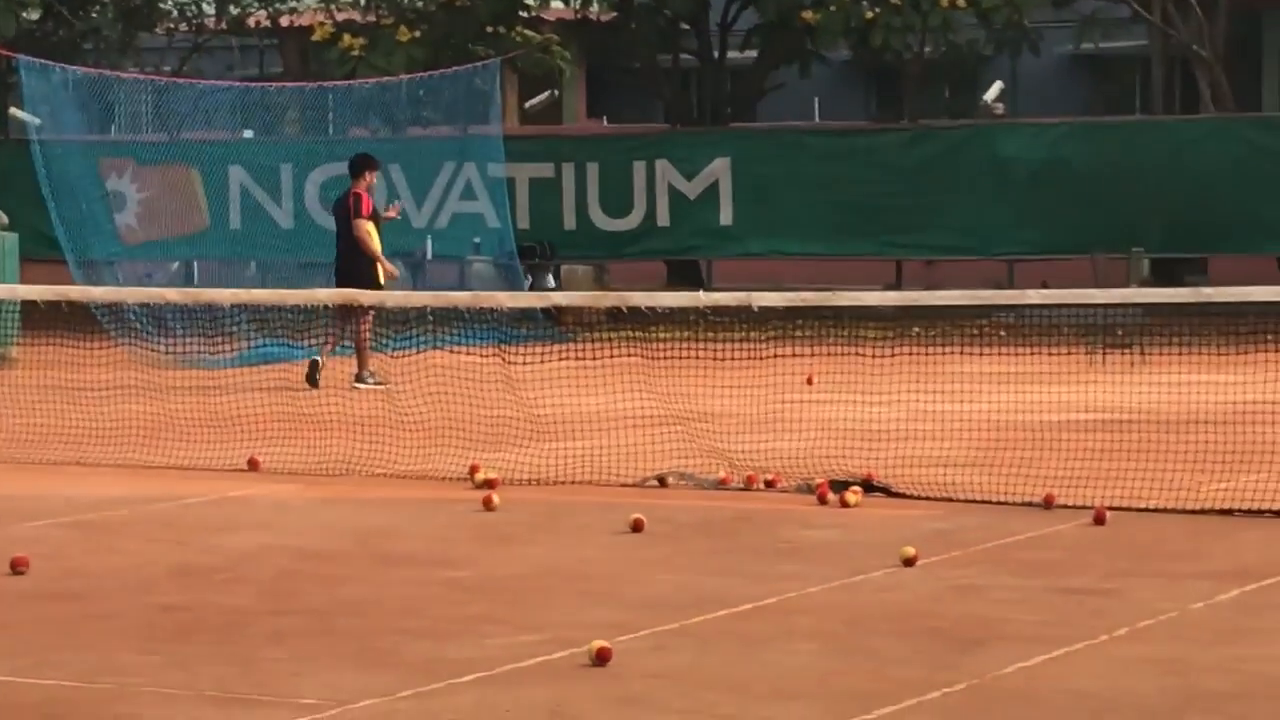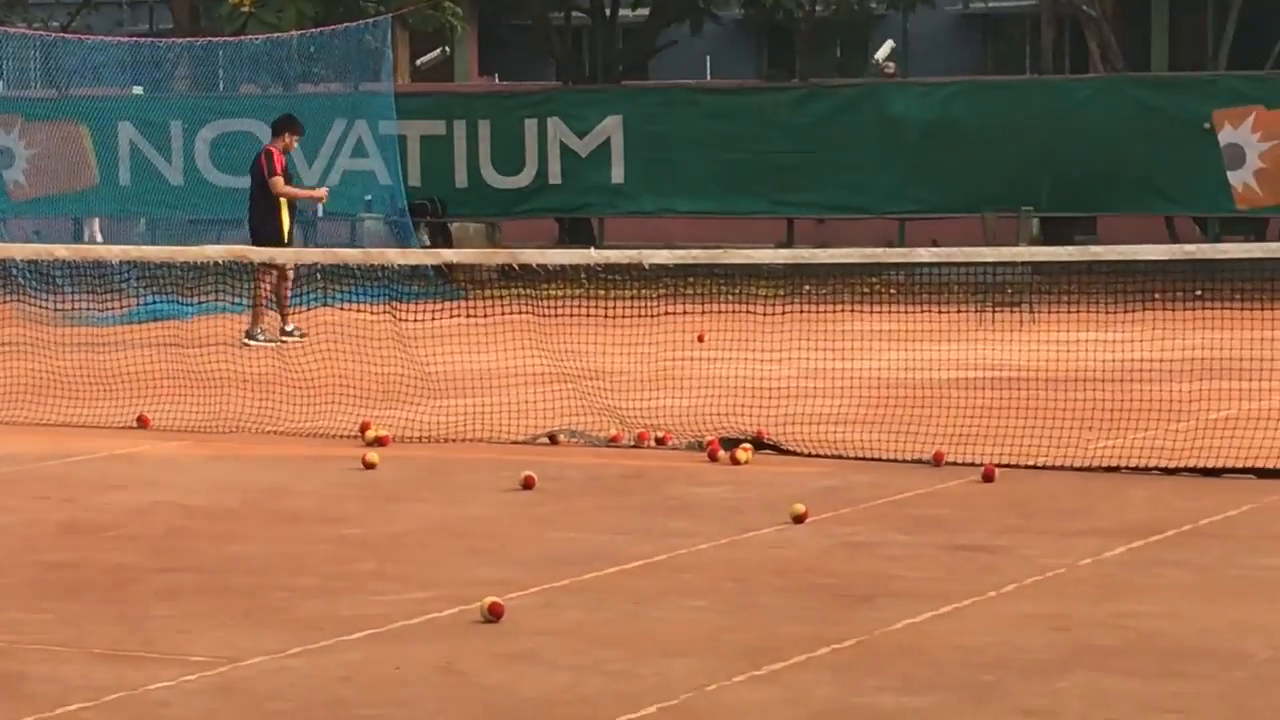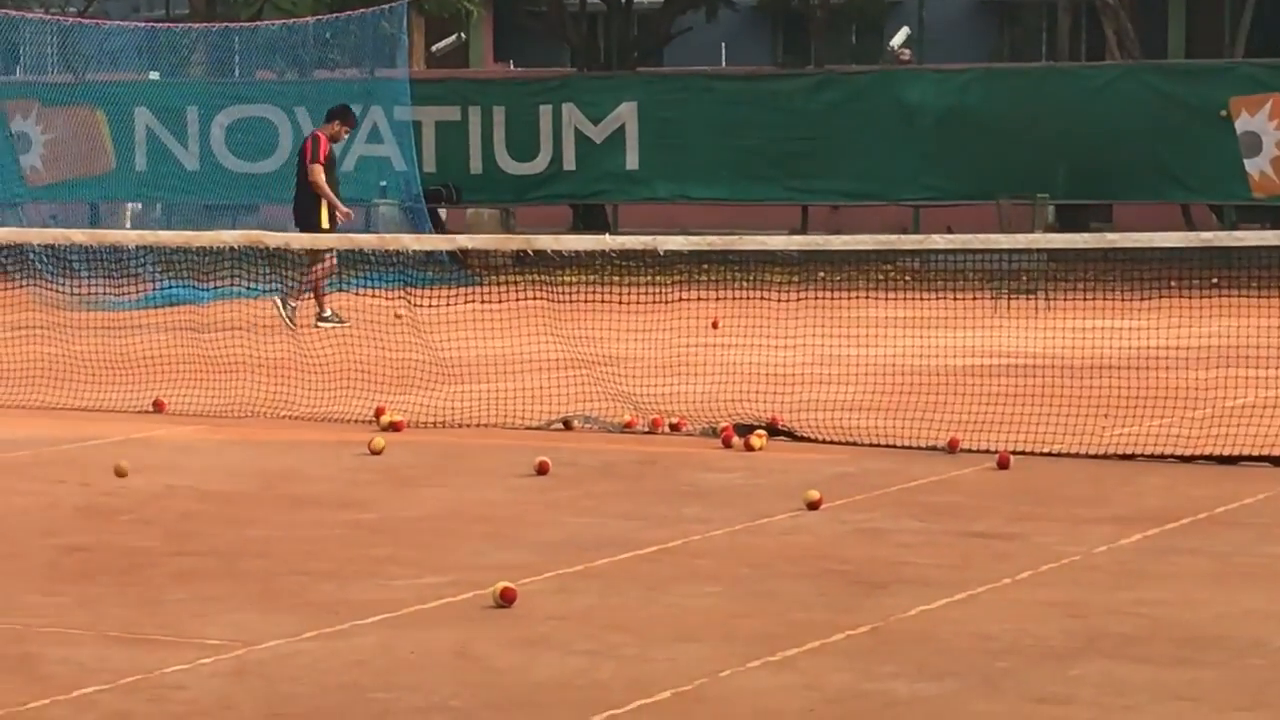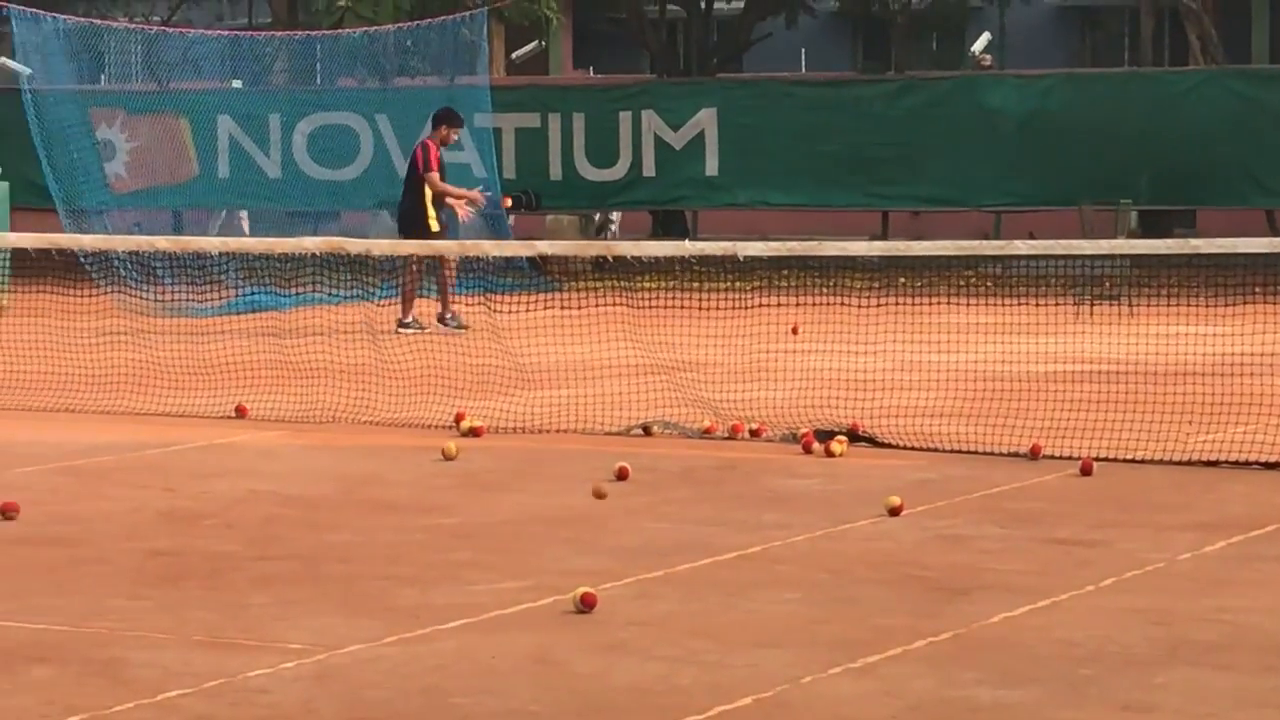
dt=0.3s
person 1, frame 1
left shoulder: (341, 201)
right shoulder: (361, 197)
right elbow: (360, 233)
left wrist: (382, 217)
right wrist: (383, 262)
left hip: (344, 268)
right hip: (363, 269)
left knee: (342, 318)
right knee: (364, 318)
left ankle: (321, 358)
right ankle: (363, 374)
person 1, frame 2
left shoulder: (267, 156)
right shoulder: (272, 155)
right elbow: (278, 188)
left wrist: (305, 193)
right wrist: (311, 194)
left hip: (272, 226)
right hip: (271, 228)
left knee: (284, 274)
right knee: (267, 275)
left ankle: (287, 327)
right ankle: (254, 331)
person 1, frame 3
left shoulder: (320, 142)
right shoulder: (318, 140)
right elbow: (315, 178)
left wrist: (333, 207)
right wrist: (339, 205)
left hip: (318, 213)
right hip: (314, 214)
left knee: (322, 261)
right knee: (325, 262)
left ankle: (324, 313)
right ankle: (289, 300)
person 1, frame 4
left shoulder: (429, 149)
right shoulder: (427, 148)
right elbow: (435, 185)
left wrist: (452, 203)
right wrist: (466, 195)
left hip: (413, 217)
right hip: (423, 218)
left knee: (414, 267)
right knee: (447, 261)
left ankle: (406, 319)
right ankle: (446, 313)
